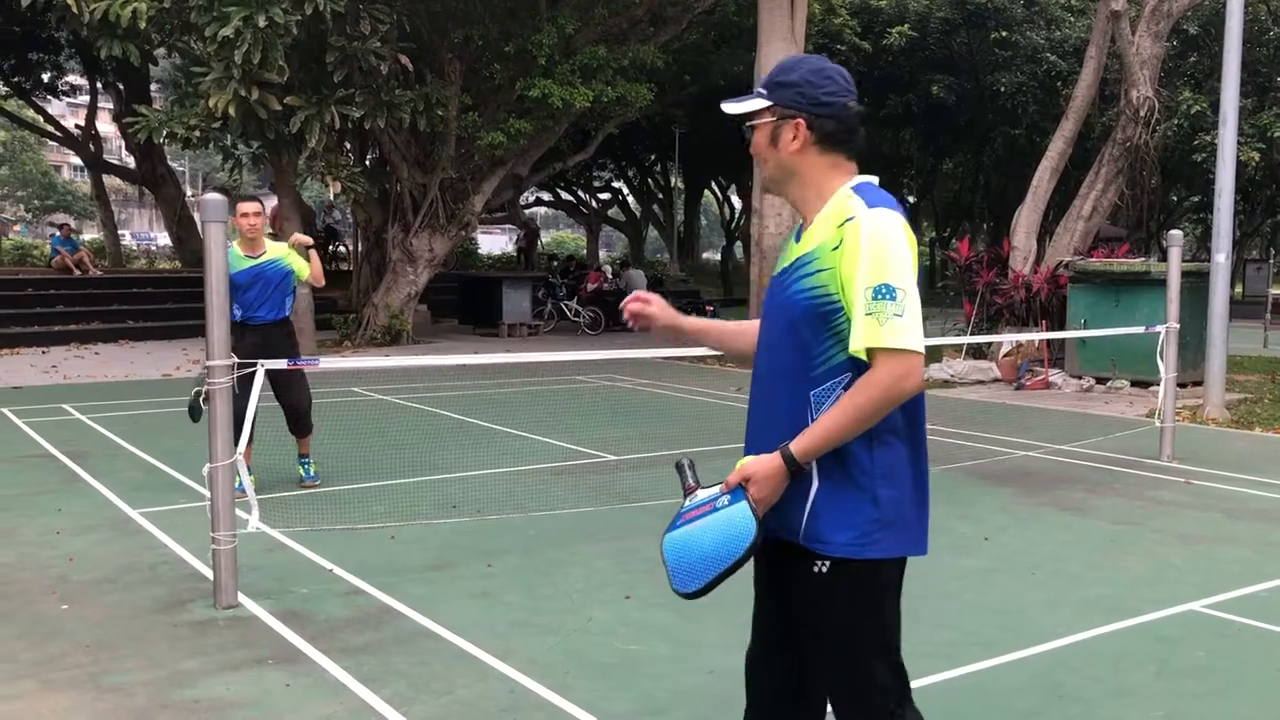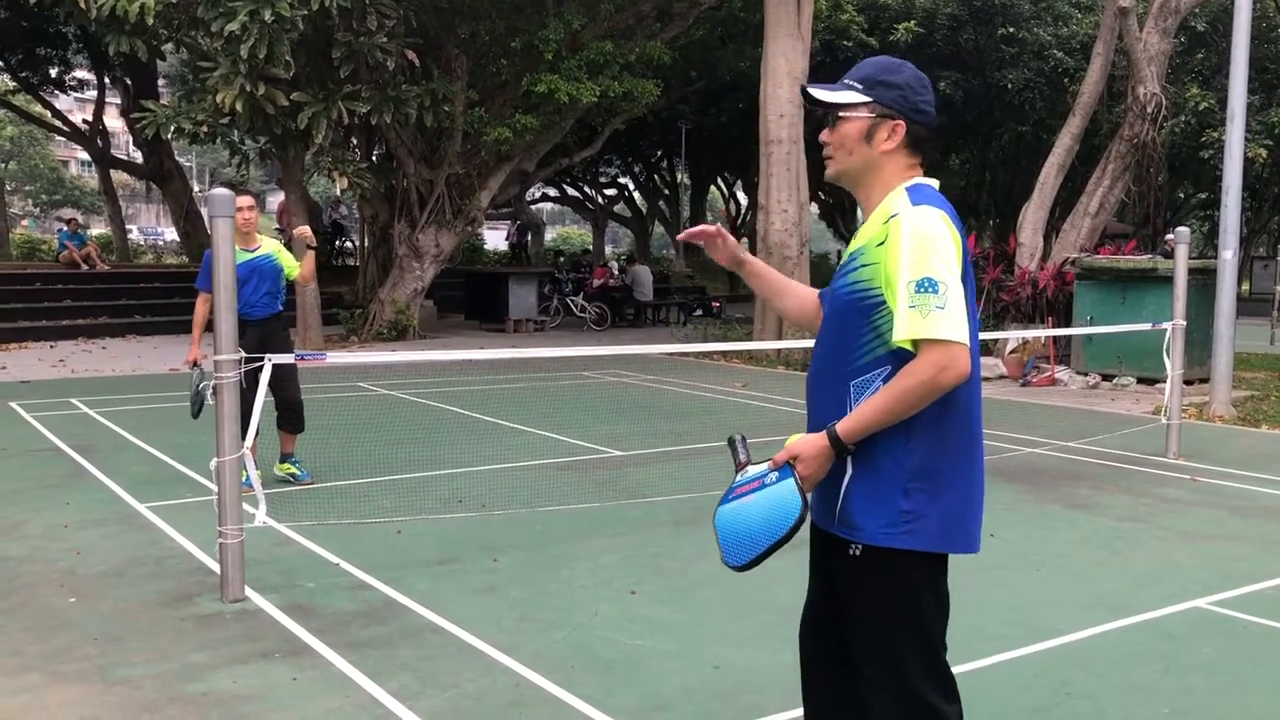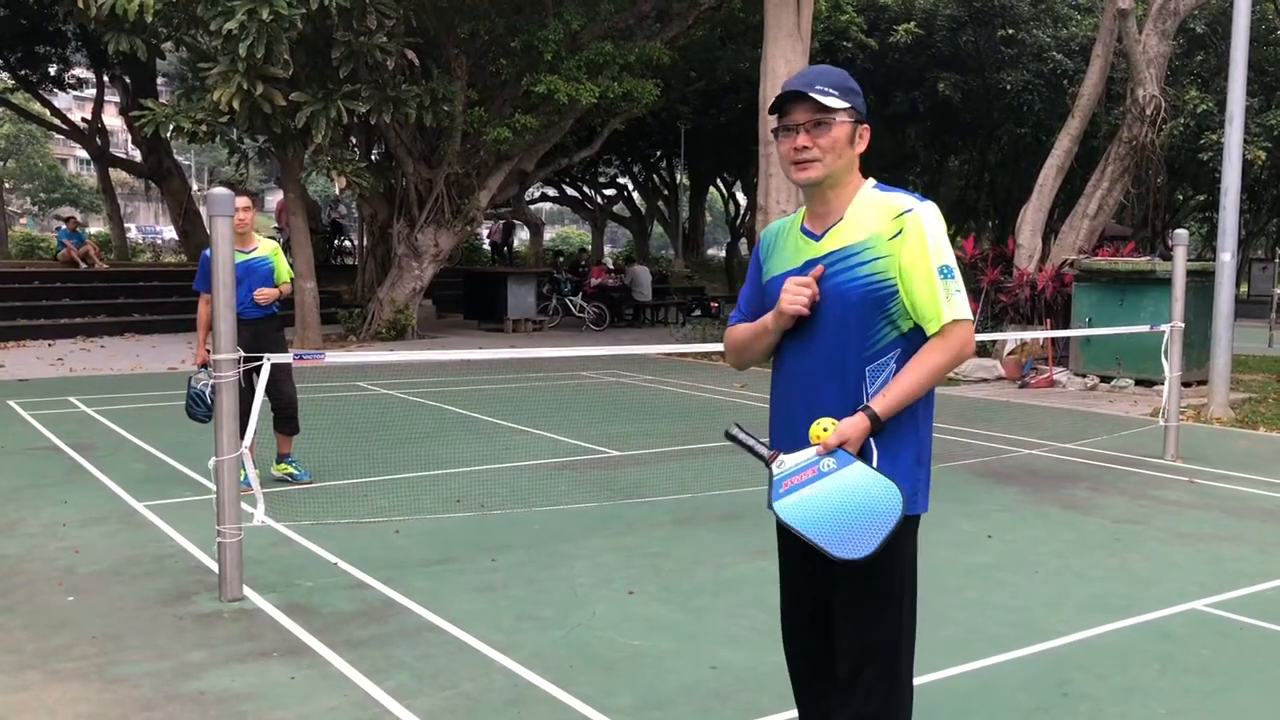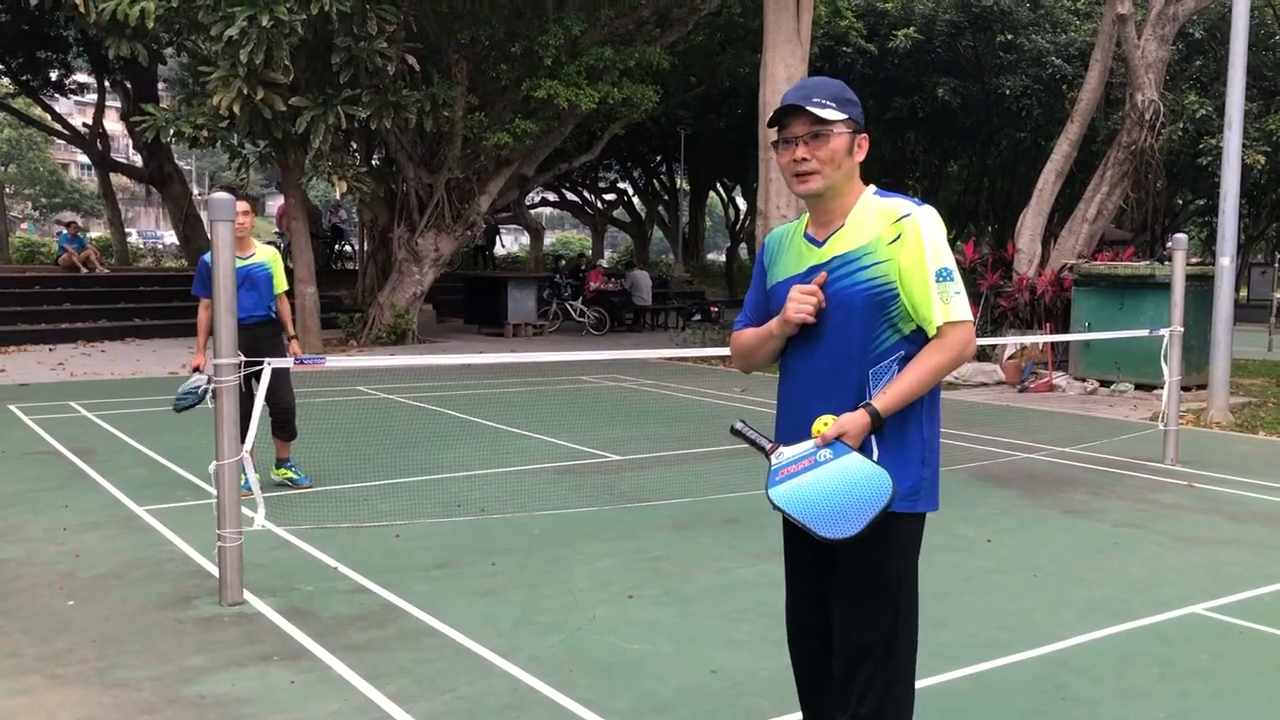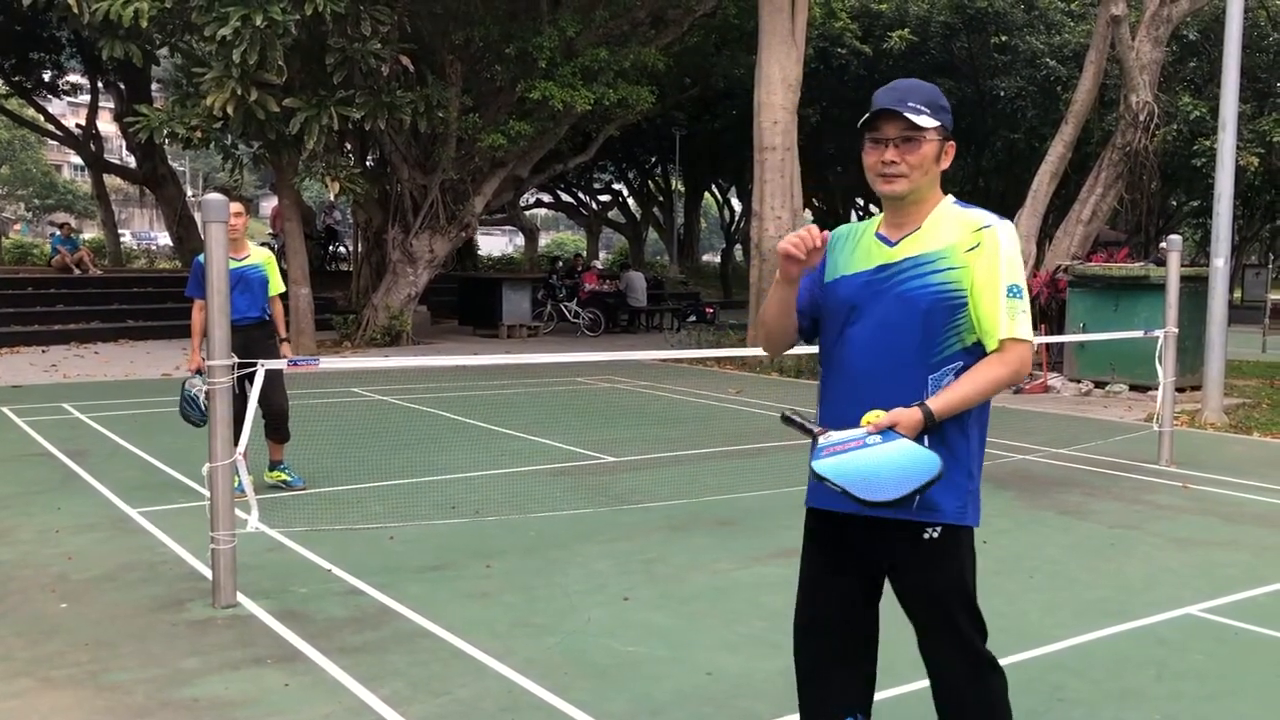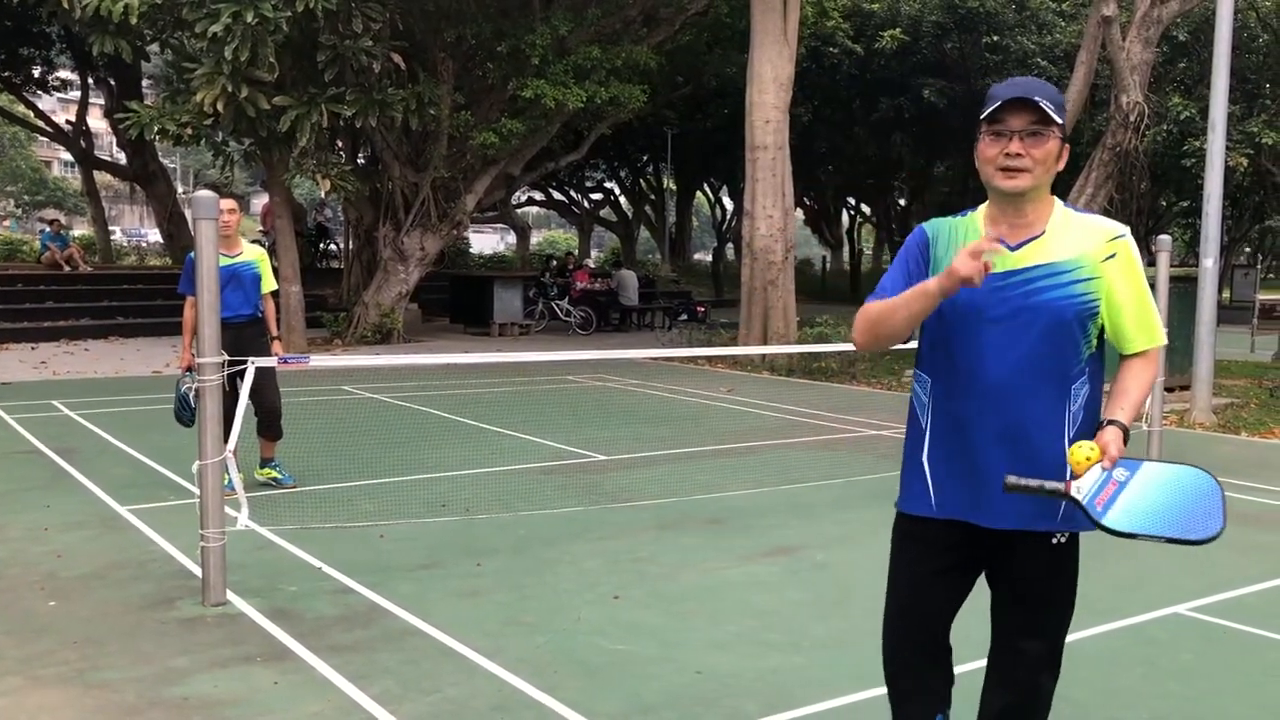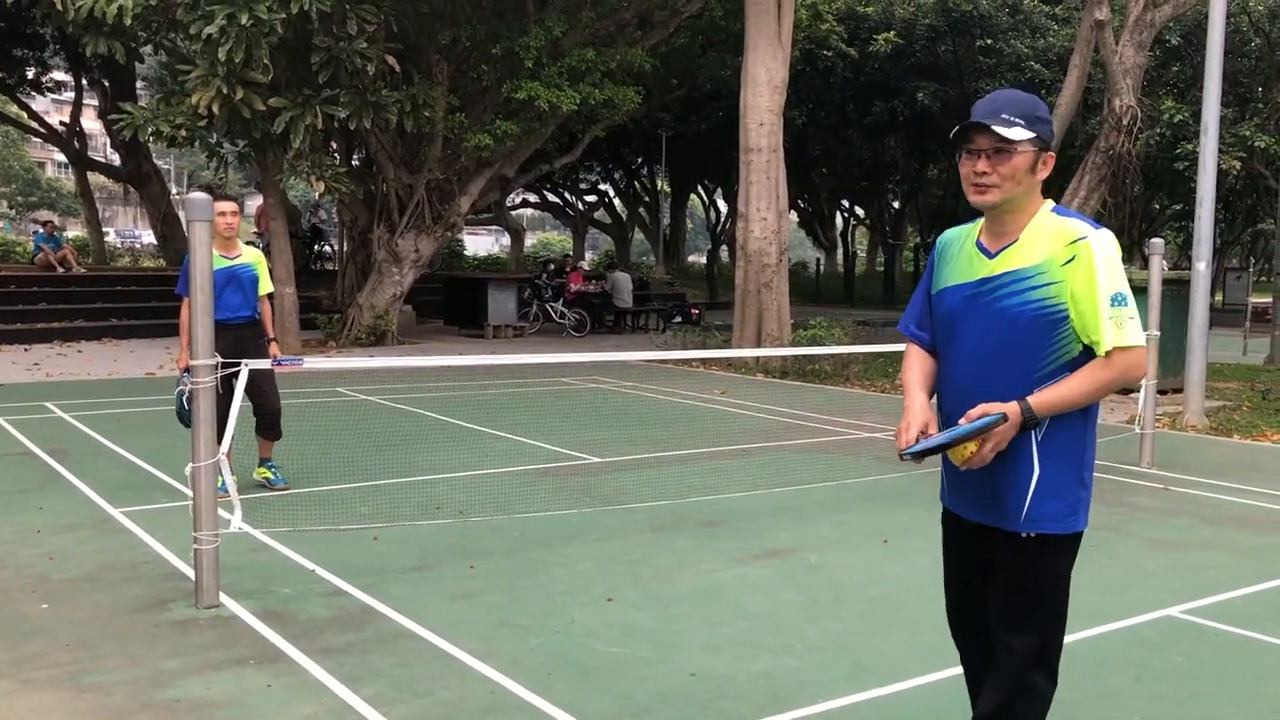
dt=0.7s
person 1, frame 1
left shoulder: (870, 226)
right shoulder: (804, 233)
left elbow: (900, 370)
left wrist: (788, 459)
right wrist: (680, 324)
left hip: (849, 518)
right hip: (789, 512)
person 1, frame 2
left shoulder: (916, 221)
right shoulder: (878, 227)
left elbow: (947, 361)
right elbow: (830, 325)
left wrist: (834, 440)
right wrist: (742, 264)
left hip: (893, 509)
right hip: (846, 500)
right knee: (828, 663)
person 1, frame 3
left shoulder: (907, 219)
right shoulder: (774, 239)
left elbow: (957, 336)
right elbow: (736, 352)
left wrist: (869, 416)
right wrist: (776, 319)
left hip: (875, 481)
left knee: (871, 660)
right knee: (808, 650)
person 1, frame 4
left shoulder: (907, 223)
right shoulder: (777, 245)
left elbow: (957, 336)
right elbow: (742, 354)
left wrist: (869, 414)
right wrist: (782, 325)
left hip: (884, 483)
left knee: (872, 656)
right knee: (813, 647)
person 1, frame 5
left shoulder: (982, 235)
right shoulder: (841, 243)
left elbow: (1014, 354)
right elbow: (775, 343)
left wrist: (923, 413)
right wrist: (788, 279)
left hip: (930, 495)
right hip: (838, 490)
left knee: (957, 654)
right knee: (825, 647)
person 1, frame 6
left shoulder: (1104, 244)
right shoulder: (935, 240)
left elbow: (1141, 352)
right elbow: (869, 332)
left wrist: (1113, 424)
right wrist: (942, 283)
left hip: (1042, 499)
right hip: (936, 492)
left knee: (1024, 662)
right knee: (909, 637)
person 1, frame 7
left shoulder: (1081, 245)
right shoulder: (950, 246)
left elbow: (1127, 360)
right elbow: (921, 343)
left wrist: (1022, 412)
right wrist: (917, 401)
left hip: (1039, 499)
right hip: (965, 489)
left knee: (1021, 654)
right knee: (971, 631)
person 2, frame 1
left shoulder: (284, 252)
right shoulder: (226, 259)
left elbow: (318, 281)
left wrist: (310, 247)
left hip: (280, 335)
right hip: (245, 338)
left knee: (298, 402)
right knee: (241, 408)
left ankle: (305, 460)
right ankle: (243, 472)
person 2, frame 2
left shoulder: (275, 247)
left elbow: (304, 279)
right elbow: (204, 301)
left wrist: (310, 246)
right wrist: (195, 344)
left hip: (275, 329)
right hip: (240, 333)
left knee: (291, 399)
right knee: (244, 404)
left ankle: (287, 461)
right ankle: (249, 468)
person 2, frame 3
left shoulder: (271, 248)
right shoulder: (212, 255)
left elbow: (287, 284)
right elbow: (206, 303)
left wrist: (276, 292)
right wrist: (201, 346)
left hip: (269, 329)
right hip: (234, 333)
left knee: (286, 398)
right knee: (240, 404)
left ankle: (284, 462)
right ankle: (247, 467)
person 2, frame 4
left shoulder: (271, 255)
right shoulder: (211, 261)
left elbow: (281, 299)
right elbow: (206, 308)
left wrist: (292, 337)
right wrist: (200, 351)
left hip: (268, 335)
right hip: (233, 338)
left knee: (284, 403)
right knee: (240, 409)
left ankle: (283, 466)
right ankle: (246, 472)
person 2, frame 5
left shoulder: (265, 257)
right shoulder: (205, 262)
right elbow: (200, 309)
left wrist: (283, 341)
right wrist: (195, 352)
left hip: (261, 337)
right hip: (226, 341)
left knee: (277, 406)
right knee: (233, 411)
left ankle: (276, 468)
right ankle: (240, 474)
person 2, frame 6
left shoulder: (258, 254)
right shoulder: (198, 259)
right elbow: (191, 306)
left wrist: (275, 338)
right wrist: (186, 349)
left hip: (254, 335)
right hip: (218, 337)
left knee: (270, 404)
right knee: (223, 409)
left ankle: (268, 466)
right ankle: (230, 471)
person 2, frame 7
left shoulder: (256, 257)
right elbow: (188, 307)
left wrist: (272, 340)
right wrist: (184, 350)
left hip: (251, 336)
right hip: (216, 338)
left knee: (269, 404)
right knee: (219, 411)
left ankle: (265, 465)
right ankle: (224, 473)
